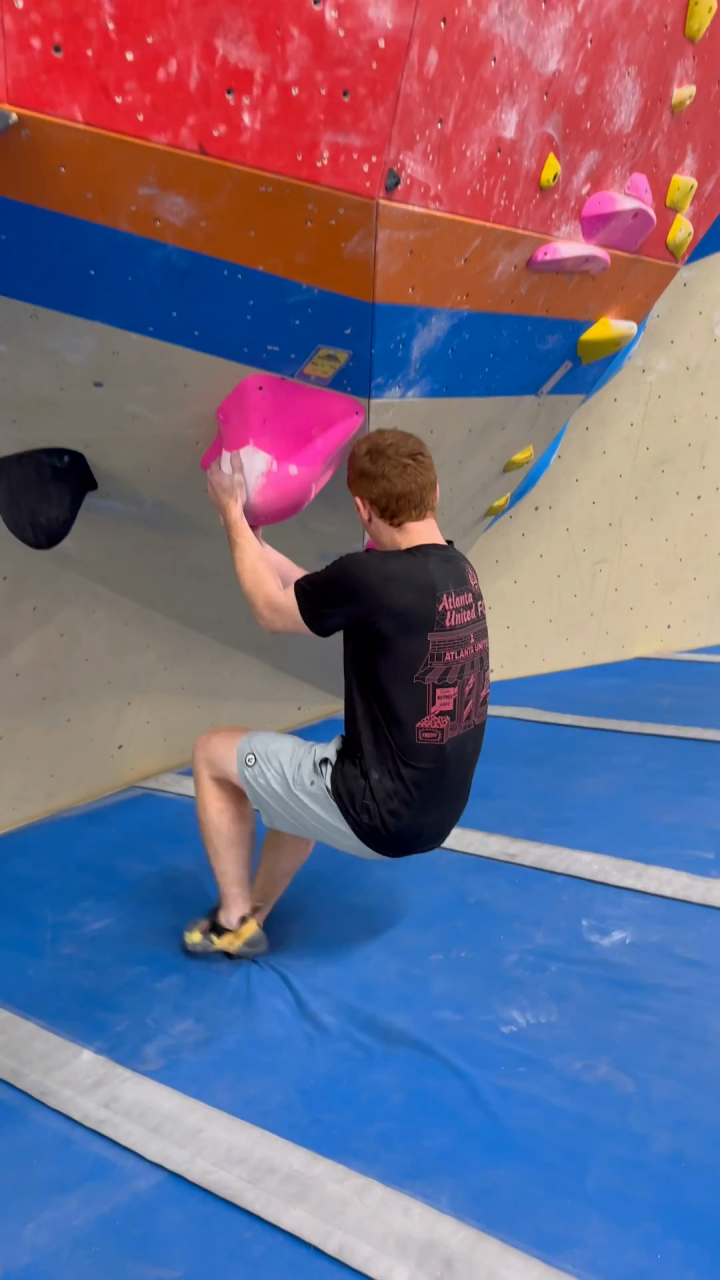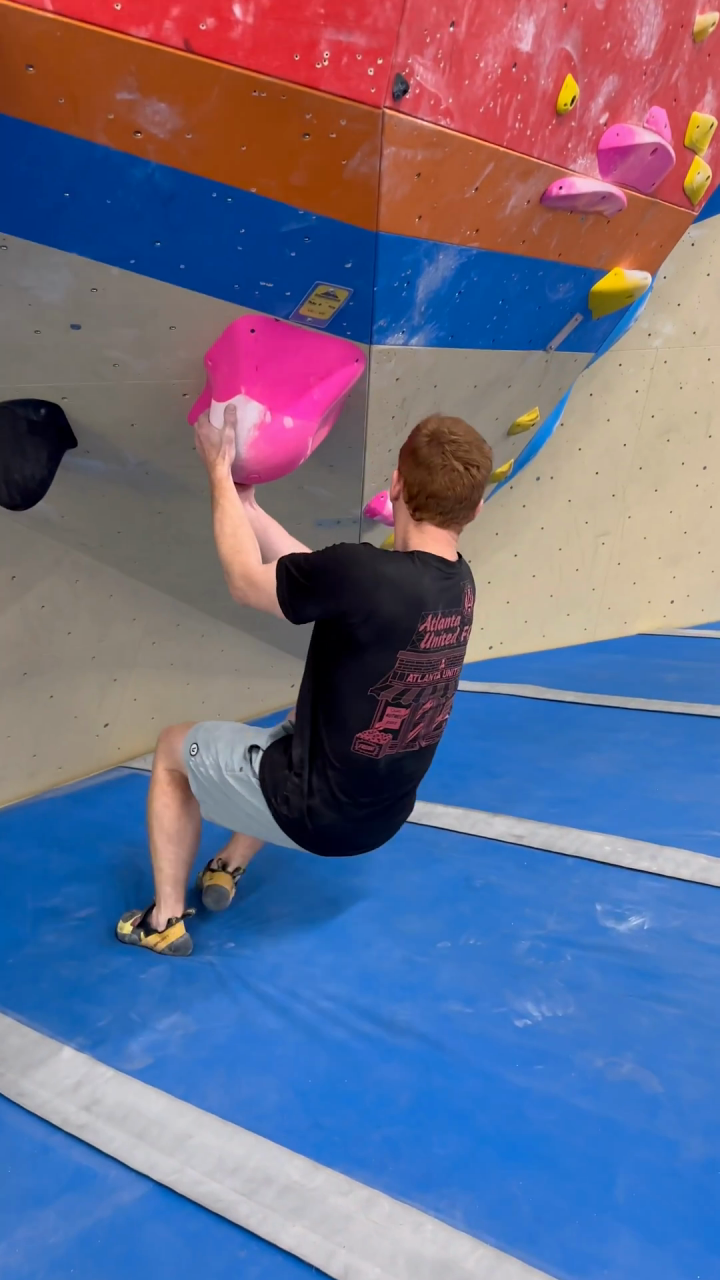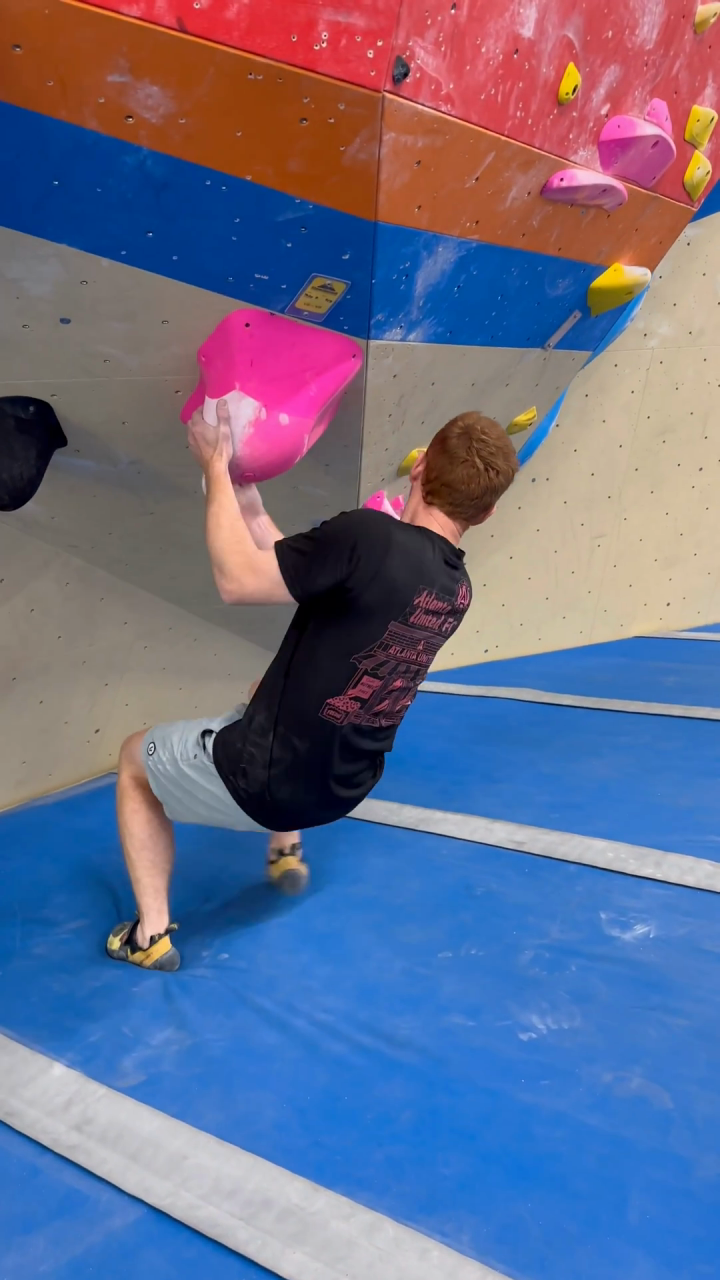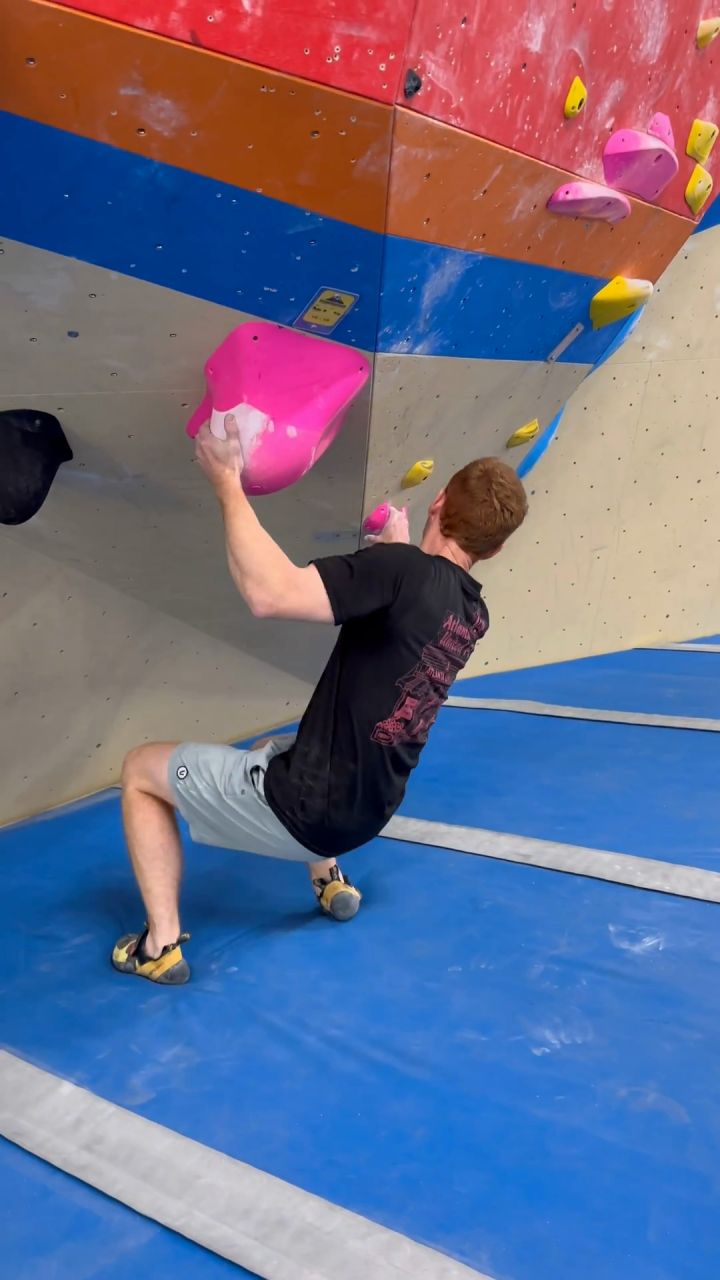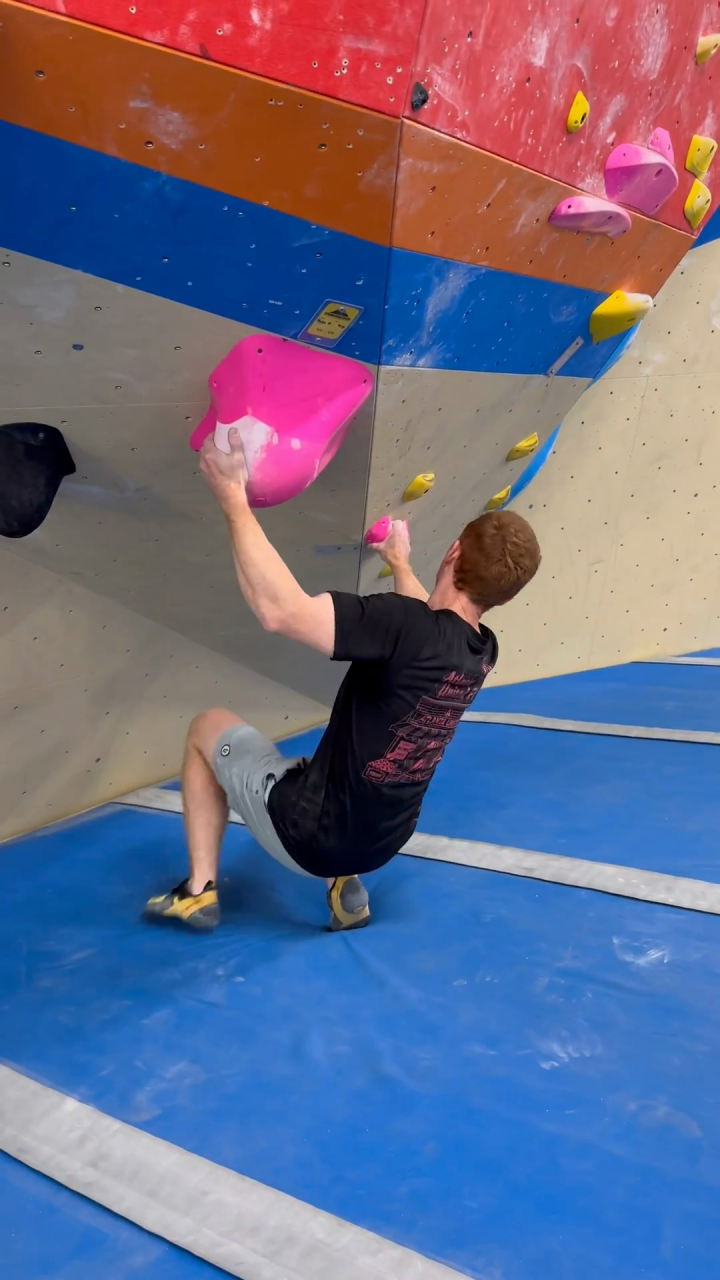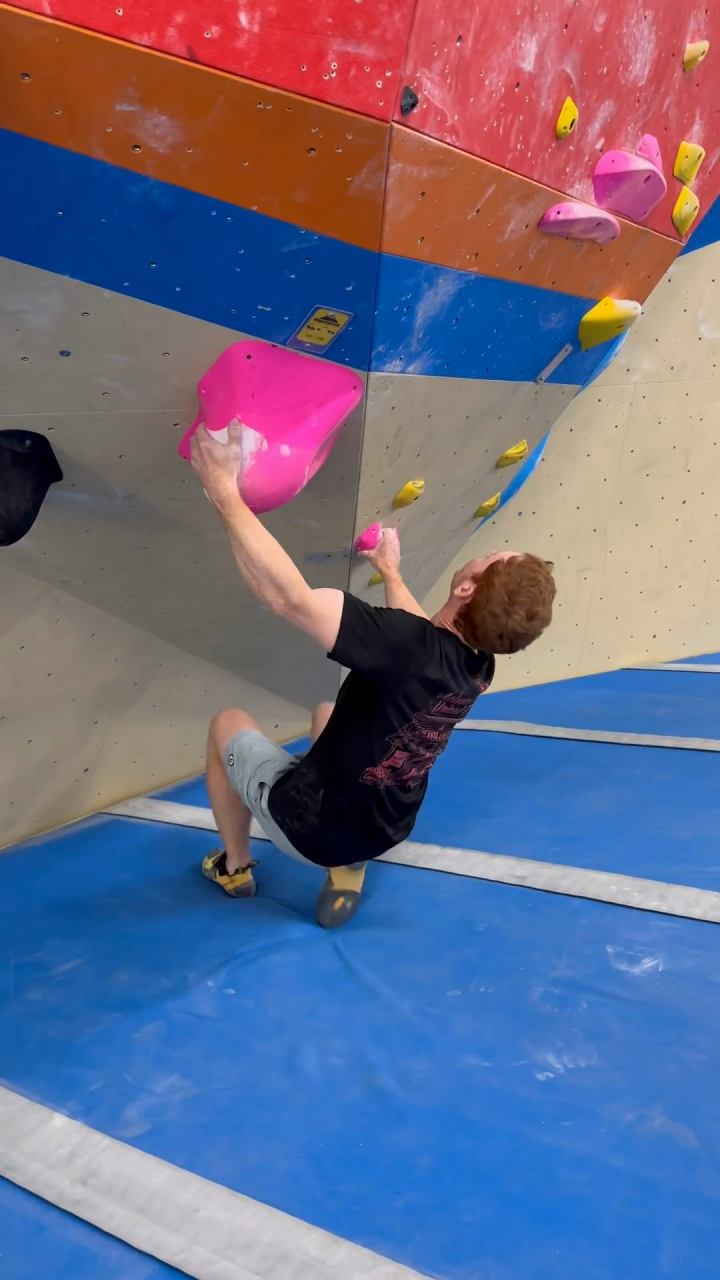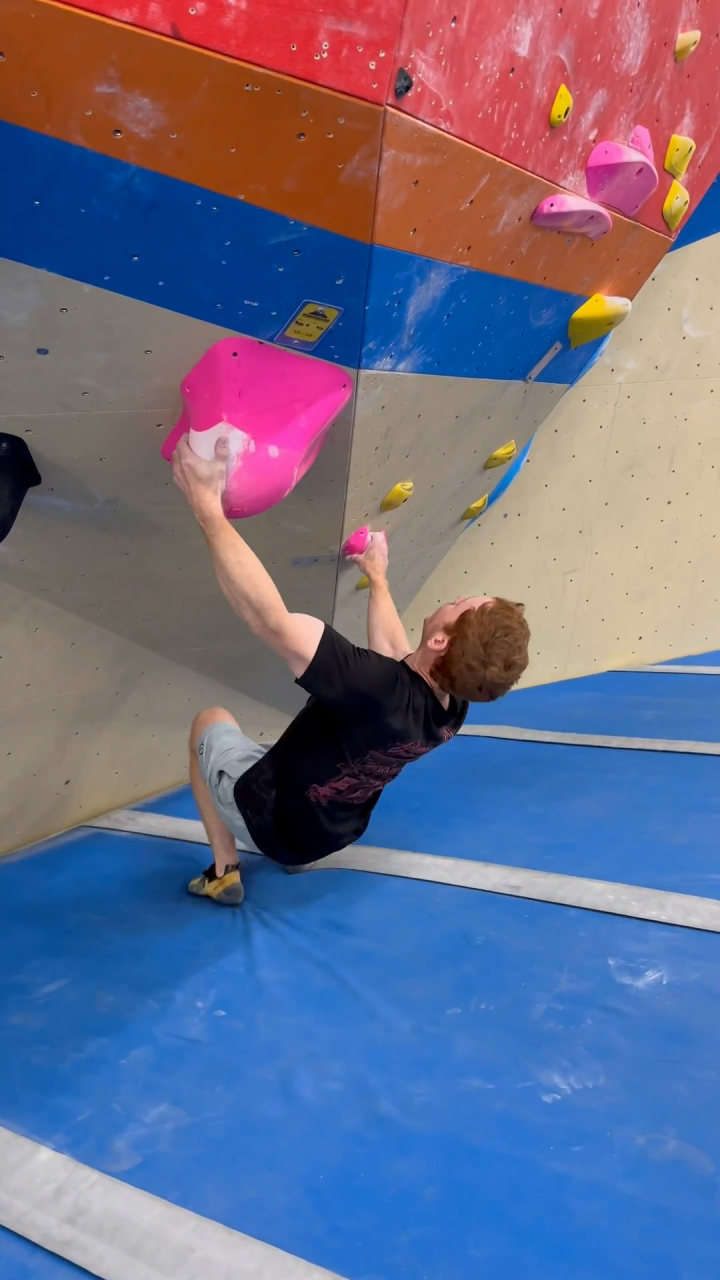
dt=0.4s
person 1, frame 1
left shoulder: (371, 578)
right shoulder: (458, 572)
left elbow: (272, 610)
left wrist: (232, 512)
right wrist: (255, 543)
left hip: (382, 814)
right hip: (435, 804)
left knee: (214, 753)
right knee: (299, 773)
left ankle: (233, 920)
right ankle: (253, 913)
person 1, frame 2
left shoulder: (362, 573)
right shoulder: (459, 582)
left elbow: (246, 582)
left wrist: (219, 470)
right wrist: (248, 508)
left hip: (316, 811)
right hip: (383, 813)
left knee: (174, 747)
left ankle: (166, 919)
right ankle: (228, 868)
person 1, frame 3
left shoulder: (367, 538)
right shoulder: (457, 587)
left elbow: (236, 580)
left wrist: (215, 468)
right wrist: (255, 519)
left hip: (267, 778)
right hip: (343, 789)
left knee: (136, 756)
left ankle: (152, 933)
right ankle: (287, 854)
person 1, frame 4
left shoulder: (400, 569)
right shoulder: (472, 614)
left elbow: (268, 592)
left wrist: (228, 483)
left hip: (306, 808)
right hip: (364, 810)
left knee: (141, 769)
right knee: (279, 752)
left ankle: (162, 946)
right ankle: (330, 880)
person 1, frame 5
left shoulder: (402, 625)
right shoulder: (481, 652)
left elbow: (279, 610)
left wrist: (234, 497)
right wrist: (399, 564)
left hip: (308, 833)
right hip: (380, 840)
left knee: (209, 727)
left ankle: (200, 892)
right ankle: (348, 887)
person 1, frame 6
left shoulder: (403, 643)
right shoulder: (479, 668)
left elbow: (290, 597)
left wrist: (225, 492)
right wrist: (390, 573)
left hip: (310, 828)
right hip: (383, 830)
left knee: (227, 725)
right knee: (328, 713)
left ankle: (235, 866)
right ankle: (346, 870)
person 1, frame 7
left shoulder: (374, 687)
right shoulder: (452, 711)
left elbow: (268, 619)
right elbow: (397, 654)
left wrist: (207, 508)
right wrist: (377, 577)
left hip: (269, 821)
right hip: (329, 832)
left knee: (210, 722)
left ankle: (223, 872)
